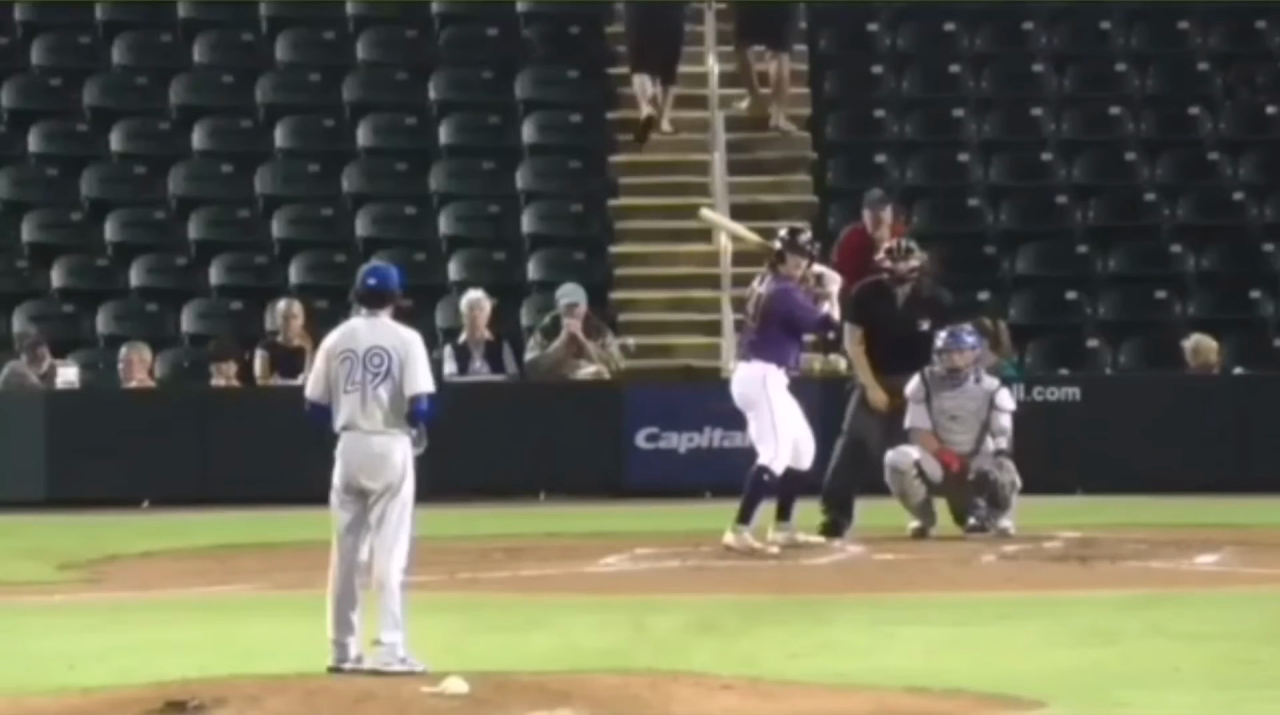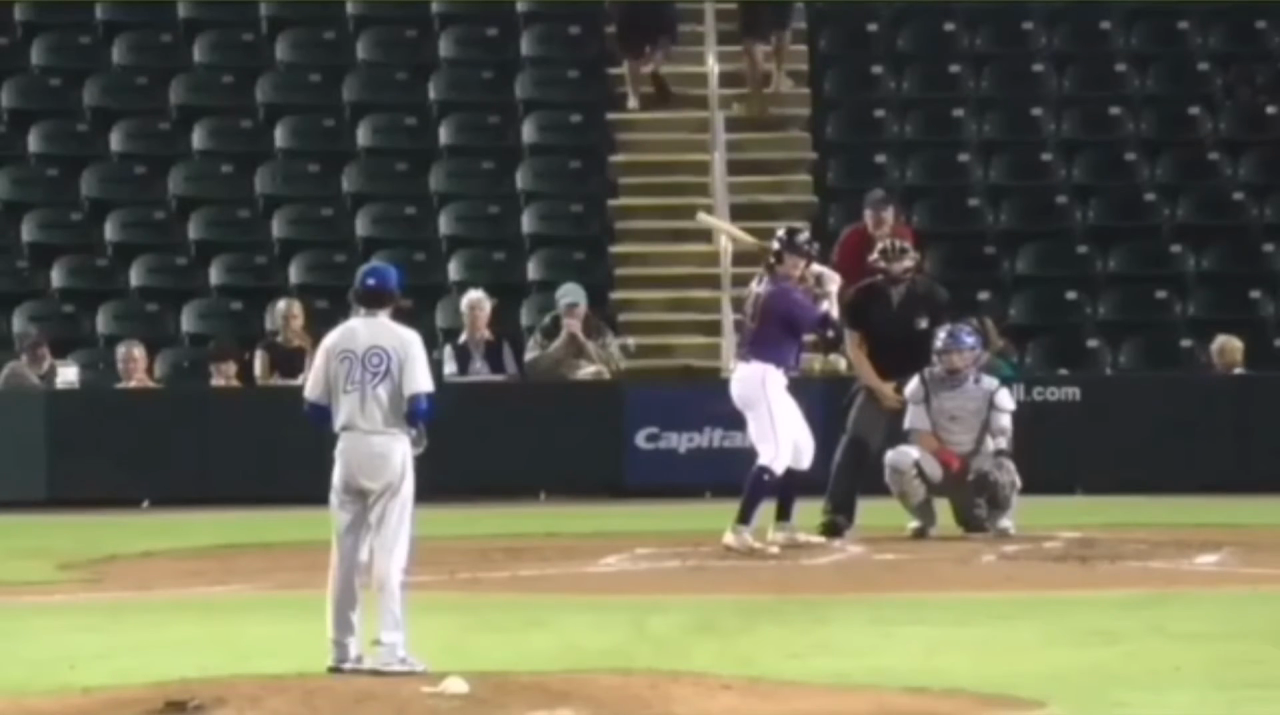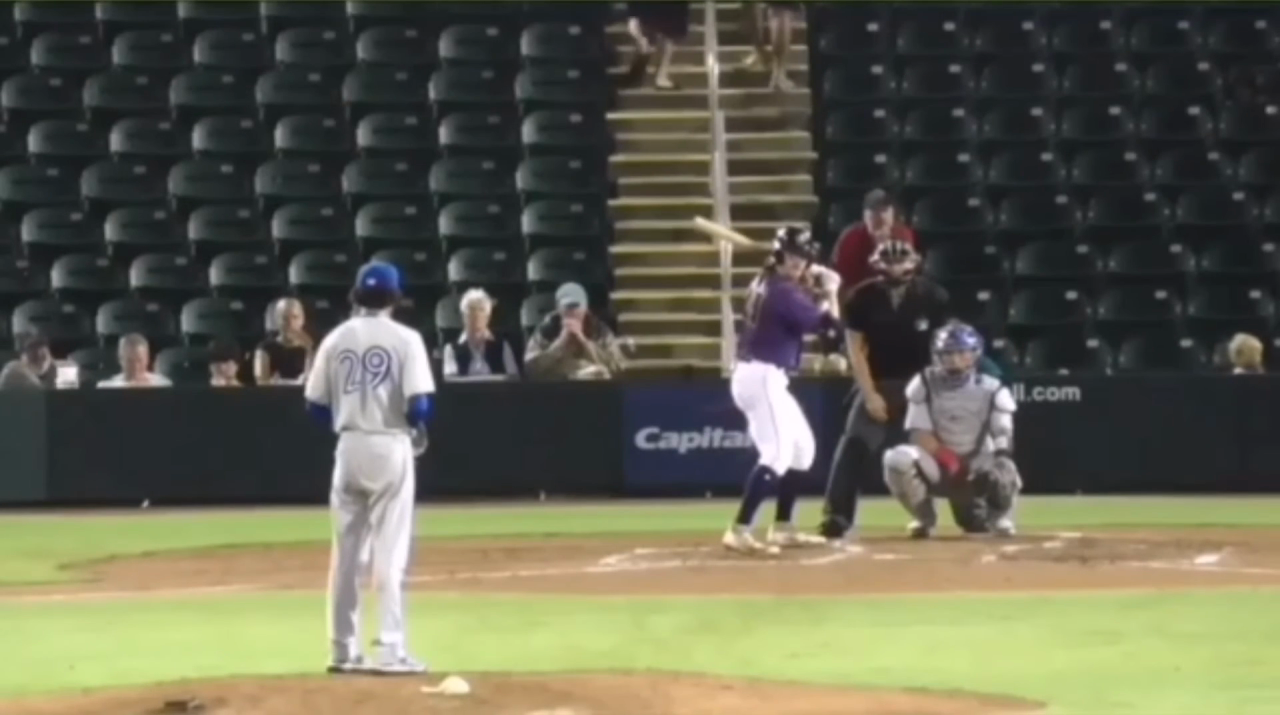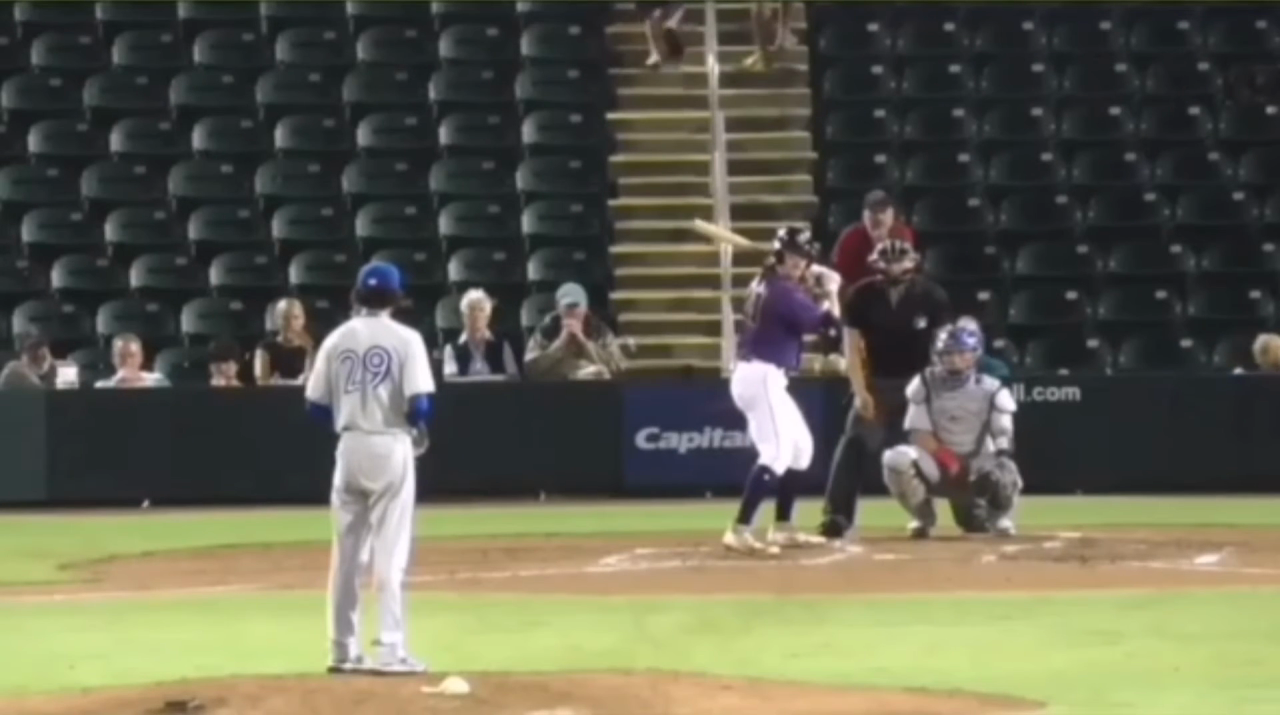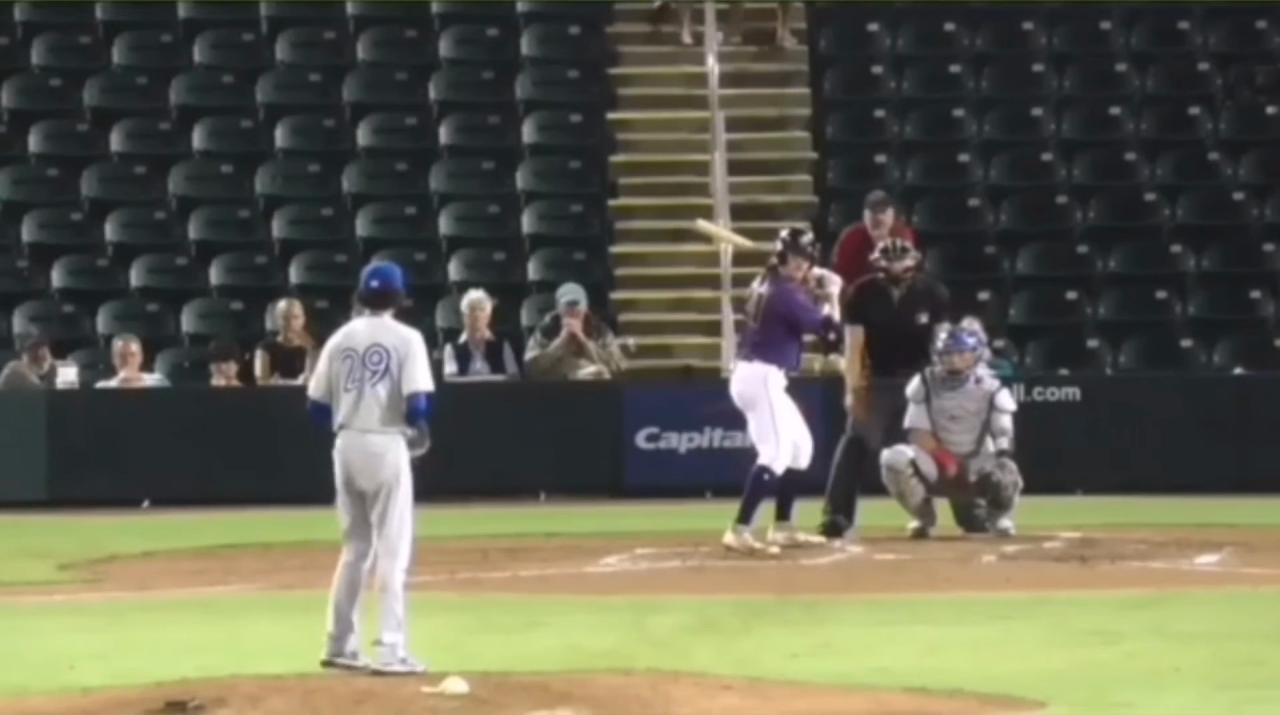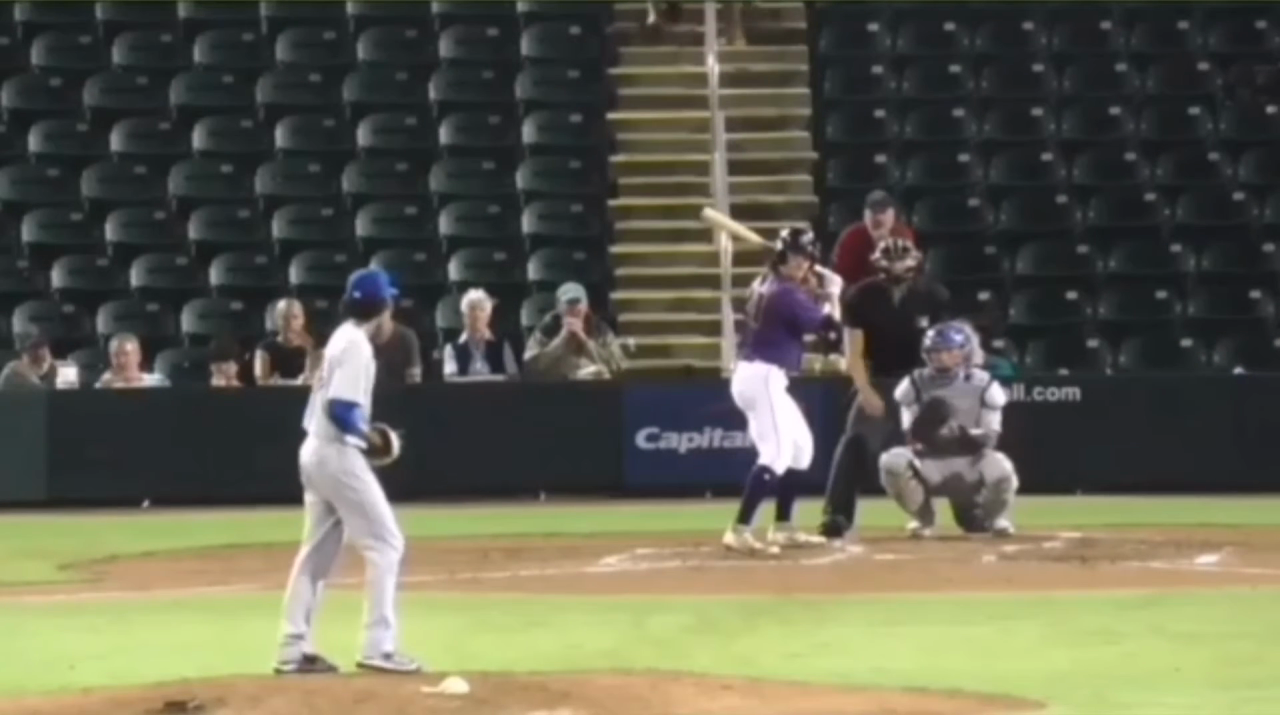
dt=0.7s
person 1, frame 1
left shoulder: (336, 339)
right shoulder: (406, 338)
left elbow: (315, 406)
right elbow: (419, 406)
right wrist: (416, 430)
left hip: (349, 447)
right hip: (390, 447)
left knee: (346, 552)
right knee: (389, 553)
left ankle: (344, 649)
right ankle: (390, 649)
person 1, frame 2
left shoulder: (335, 338)
right shoulder: (404, 338)
left elbow: (314, 406)
right elbow: (418, 406)
right wrist: (416, 430)
left hip: (348, 448)
right hip: (390, 448)
left knee: (345, 552)
right knee: (389, 552)
left ankle: (344, 649)
right ankle: (390, 650)
person 1, frame 3
left shoulder: (335, 338)
right shoulder: (404, 338)
left elbow: (315, 405)
right elbow: (418, 405)
right wrist: (417, 430)
left hip: (349, 448)
right hip: (390, 447)
left knee: (346, 552)
right knee: (389, 553)
left ankle: (344, 649)
right ankle: (390, 650)
person 1, frame 4
left shoulder: (336, 339)
right shoulder: (405, 338)
left elbow: (316, 405)
right elbow: (419, 405)
right wrist: (416, 428)
left hip: (349, 448)
right hip: (390, 448)
left knee: (346, 552)
right knee: (390, 552)
left ankle: (344, 649)
right ankle: (390, 651)
person 1, frame 5
left shoulder: (340, 338)
right shoulder: (406, 337)
left elbow: (317, 404)
right elbow: (417, 404)
right wrist: (416, 430)
left hip: (346, 447)
right hip: (385, 448)
left knee: (357, 546)
right knee: (392, 551)
left ankle: (341, 643)
right ankle: (392, 652)
person 1, frame 6
left shoulder: (343, 337)
right shoulder: (357, 346)
right elbow: (339, 409)
left wrist: (362, 433)
right wrist: (369, 436)
left hip: (315, 451)
right hip: (338, 455)
left knee: (316, 552)
right knee: (385, 545)
left ankle: (293, 650)
right ankle: (378, 647)
person 2, frame 1
left shoulder: (768, 282)
right shoulder: (785, 292)
right elbow: (828, 323)
left hip: (765, 376)
right hip: (760, 376)
left knee: (801, 446)
right knee: (775, 453)
left ankle: (782, 528)
right ankle: (738, 531)
person 2, frame 2
left shoulder: (765, 283)
right shoulder: (783, 292)
right elbow: (829, 324)
left hip: (763, 377)
right hip: (760, 377)
left knee: (801, 447)
right knee: (776, 453)
left ankle: (782, 528)
right ankle: (738, 531)
person 2, frame 3
left shoulder: (765, 283)
right shoulder: (783, 291)
left elbow: (801, 316)
right elbow: (828, 322)
right wrist: (831, 291)
left hip: (764, 376)
right hip: (761, 377)
left knee: (801, 447)
right knee: (778, 453)
left ankle: (782, 528)
right ankle: (739, 531)
person 2, frame 4
left shoulder: (765, 283)
right shoulder: (784, 291)
right elbow: (829, 321)
right wrist: (832, 290)
left hip: (761, 376)
right hip: (761, 377)
left knee: (800, 447)
right knee: (777, 452)
left ankle: (782, 528)
right ankle: (739, 531)
person 2, frame 5
left shoulder: (766, 284)
right shoulder: (785, 292)
left elbow: (800, 317)
right elbow: (828, 325)
left hip: (760, 376)
right hip: (760, 377)
left knee: (800, 446)
right knee: (776, 452)
left ankle: (782, 528)
right ankle: (739, 531)
person 2, frame 6
left shoulder: (768, 284)
right shoulder: (786, 292)
left elbow: (802, 313)
right elbow: (829, 323)
left wrist: (820, 292)
left hip: (760, 376)
right hip: (762, 377)
left knee: (800, 446)
right knee: (777, 453)
left ankle: (782, 528)
right ankle: (739, 531)
person 3, frame 1
left shoulder: (936, 298)
right shoulder: (865, 293)
right elbow: (853, 343)
right wrist: (870, 386)
right hip: (875, 380)
right knee: (854, 445)
right ankle: (836, 516)
person 3, frame 2
left shoulder: (932, 294)
right shoulder: (861, 296)
right elbow: (854, 347)
right wrist: (878, 386)
right hip: (877, 381)
right knee: (856, 445)
right ankle: (835, 518)
person 3, frame 3
left shoulder: (932, 296)
right shoulder: (862, 297)
right elbow: (856, 349)
right wrist: (869, 394)
right hip: (878, 382)
right knee: (855, 445)
right ankle: (836, 519)
person 3, frame 4
left shoulder: (931, 295)
right shoulder: (861, 296)
right elbow: (853, 348)
right wrist: (860, 392)
right hip: (877, 382)
right knee: (855, 446)
right ankle: (836, 518)
person 3, frame 5
left shoulder: (933, 292)
right shoulder: (862, 293)
right elbow: (853, 345)
right wrist: (853, 390)
right hip: (878, 381)
right knee: (856, 444)
right ankle: (836, 518)
person 3, frame 6
left shoulder: (933, 295)
right shoulder: (861, 296)
right elbow: (853, 350)
right wrist: (865, 391)
right hip: (878, 381)
right knee: (855, 445)
right ankle: (836, 518)
person 4, frame 1
left shoulder: (991, 389)
right shoulder: (924, 384)
left elbow: (1003, 438)
right elbow: (919, 434)
left wrist: (1002, 468)
right wrist: (948, 458)
left hip: (977, 463)
right hip: (937, 460)
left knee: (1003, 474)
right knee: (898, 459)
left ankle: (998, 514)
right ankle: (924, 517)
person 4, frame 2
left shoulder: (990, 388)
right shoulder: (924, 384)
left elbow: (1002, 438)
right elbow: (919, 435)
left wrist: (1002, 467)
right wrist: (949, 459)
left hip: (978, 463)
right hip: (937, 462)
left knee: (1003, 475)
right knee: (899, 459)
left ankle: (997, 515)
right ankle: (924, 517)
person 4, frame 3
left shoulder: (991, 389)
right shoulder: (925, 384)
left elbow: (1004, 438)
right elbow: (919, 435)
left wrist: (1001, 464)
right wrist: (948, 460)
left hip: (978, 464)
right hip: (937, 461)
left knee: (1003, 474)
right knee: (898, 459)
left ankle: (997, 515)
right ankle: (924, 517)
person 4, frame 4
left shoulder: (991, 389)
right shoulder: (925, 384)
left elbow: (1004, 438)
right elbow: (918, 435)
left wrist: (1003, 463)
right wrist: (948, 460)
left hip: (978, 465)
right hip: (936, 464)
left knee: (1005, 476)
right knee: (896, 459)
left ankle: (997, 515)
right ankle: (924, 517)
person 4, frame 5
left shoulder: (991, 388)
right shoulder: (925, 383)
left elbow: (1004, 435)
right elbow: (918, 434)
left wrist: (1003, 463)
right wrist: (947, 461)
left hip: (978, 464)
right hip: (935, 462)
left knee: (1006, 476)
right knee: (894, 458)
left ankle: (997, 515)
right ankle: (924, 516)
person 4, frame 6
left shoulder: (982, 384)
right shoulder: (916, 383)
left elbow: (990, 437)
right elbow: (911, 432)
left wrist: (962, 434)
right wrist: (922, 429)
left hip: (971, 460)
right hip: (931, 461)
left knee: (1001, 469)
right knee: (892, 461)
left ankle: (994, 517)
right ankle: (923, 517)
